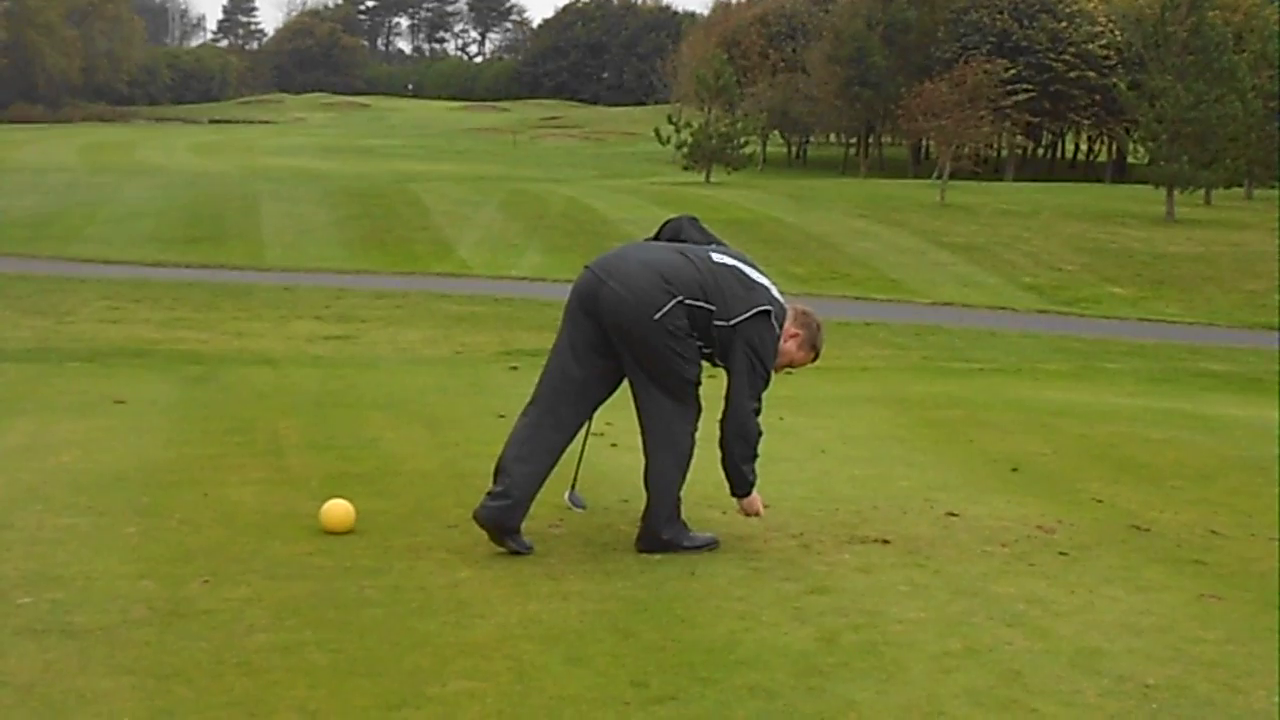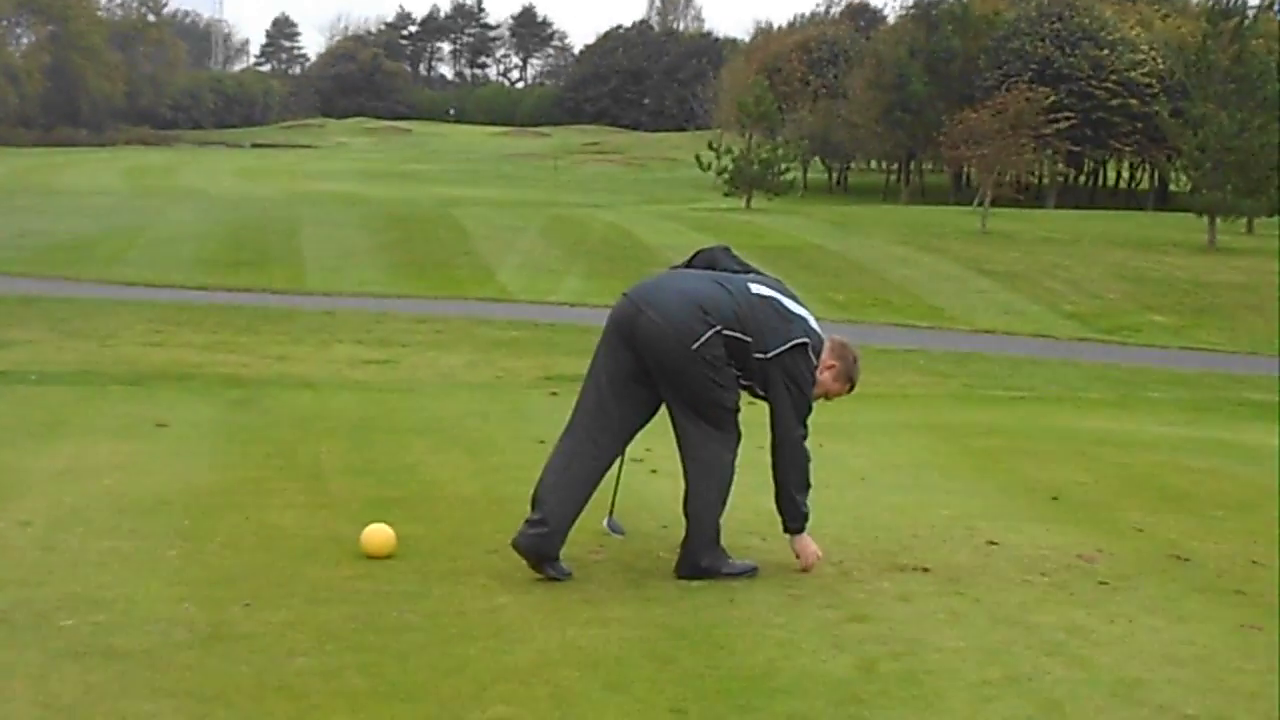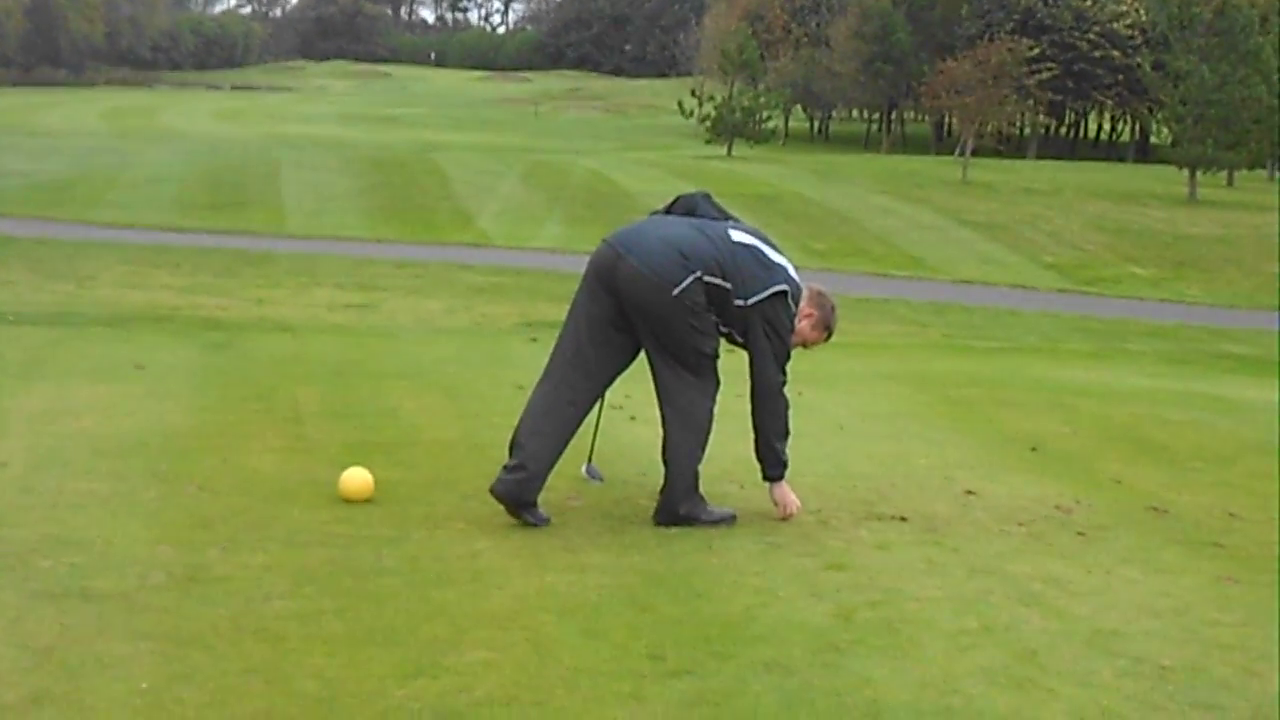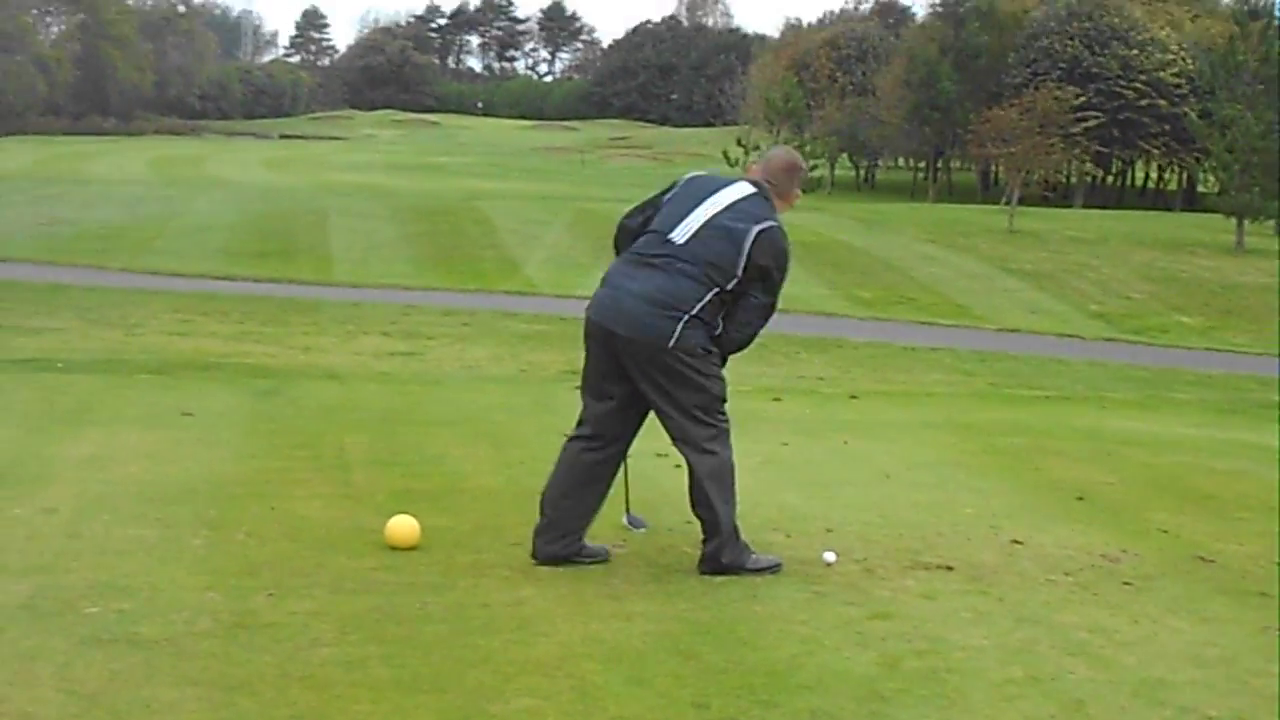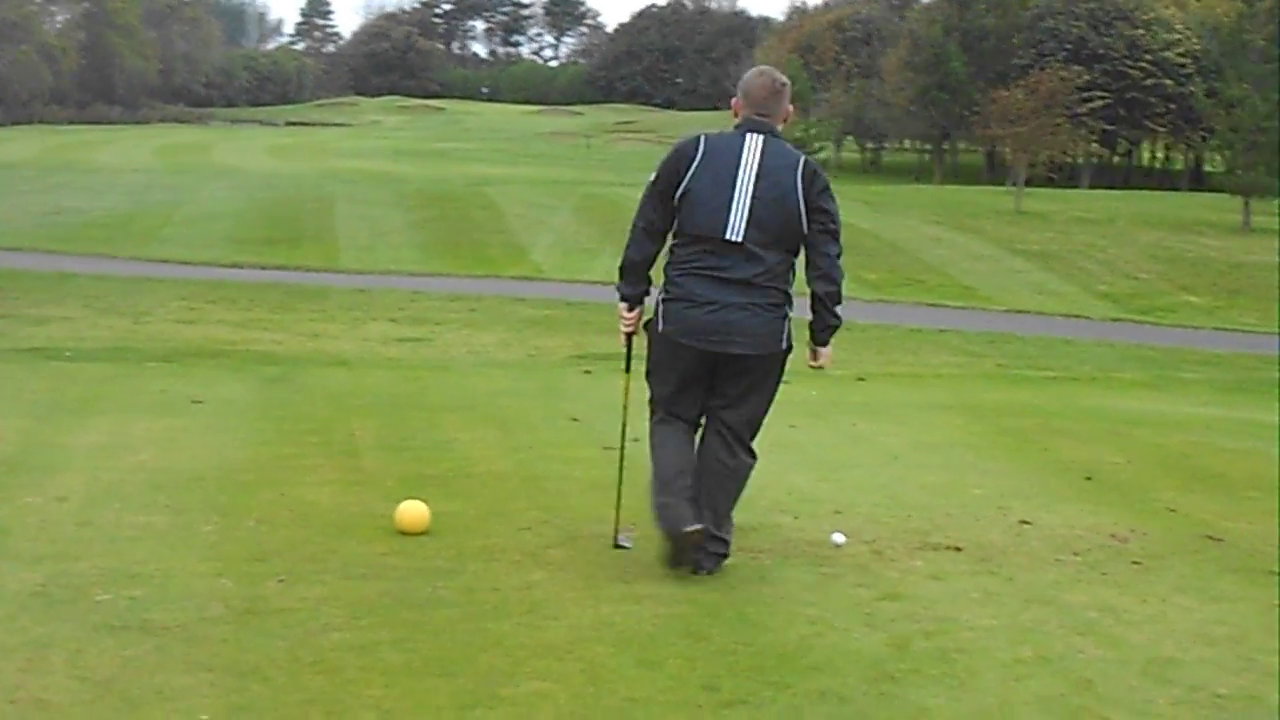
dt=1s
person 1, frame 1
left shoulder: (743, 279)
right shoulder: (761, 326)
left elbow: (681, 226)
right elbow: (741, 413)
right wrist: (744, 489)
left hip: (599, 277)
right hip: (647, 301)
left knee: (557, 404)
right knee: (675, 413)
left ankle: (501, 508)
right ankle: (662, 529)
person 1, frame 2
left shoulder: (775, 300)
right shoulder: (798, 354)
left elbow: (715, 256)
right elbow: (789, 443)
right wrist: (797, 530)
left hip: (637, 304)
right hip: (684, 330)
left knee: (594, 431)
right knee: (715, 440)
left ankle: (540, 536)
right ankle: (702, 555)
person 1, frame 3
left shoulder: (754, 248)
right shoulder: (777, 302)
left elbow: (694, 203)
right elbow: (768, 391)
right wrist: (777, 478)
left hip: (617, 250)
right hip: (665, 278)
left knee: (573, 376)
right knee: (694, 388)
left ankle: (517, 482)
right ankle: (680, 503)
person 1, frame 4
left shoulder: (694, 183)
right shoulder: (768, 237)
left elbow: (628, 231)
right elbow: (747, 321)
right wrist: (710, 355)
left hip: (609, 307)
right hip: (670, 332)
left knee: (601, 426)
right knee: (707, 437)
left ankle: (554, 538)
right ankle: (725, 551)
person 1, frame 5
left shoulder: (691, 152)
right shoulder: (806, 175)
left elbow: (648, 227)
right elbow: (826, 260)
left wrist: (632, 294)
right wrist: (824, 331)
left hip: (684, 319)
right hip: (760, 330)
left knee: (672, 418)
right knee: (731, 440)
left ankle: (680, 520)
right ankle: (704, 545)
